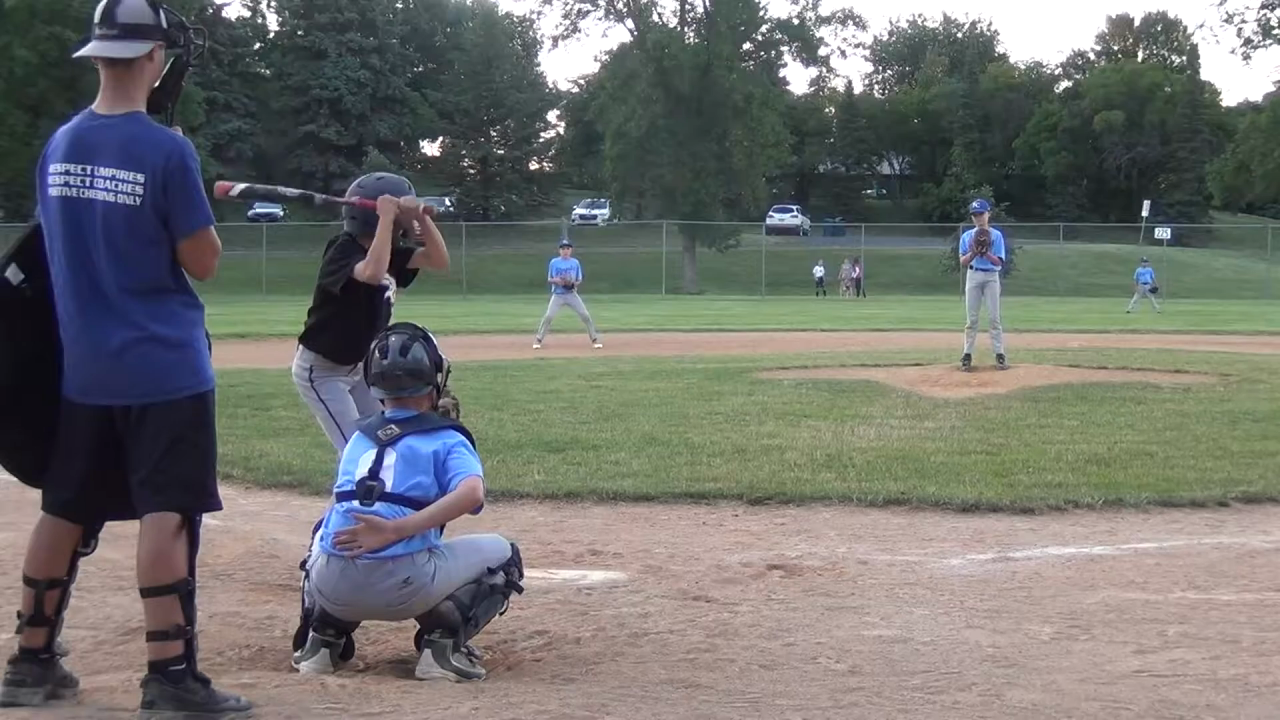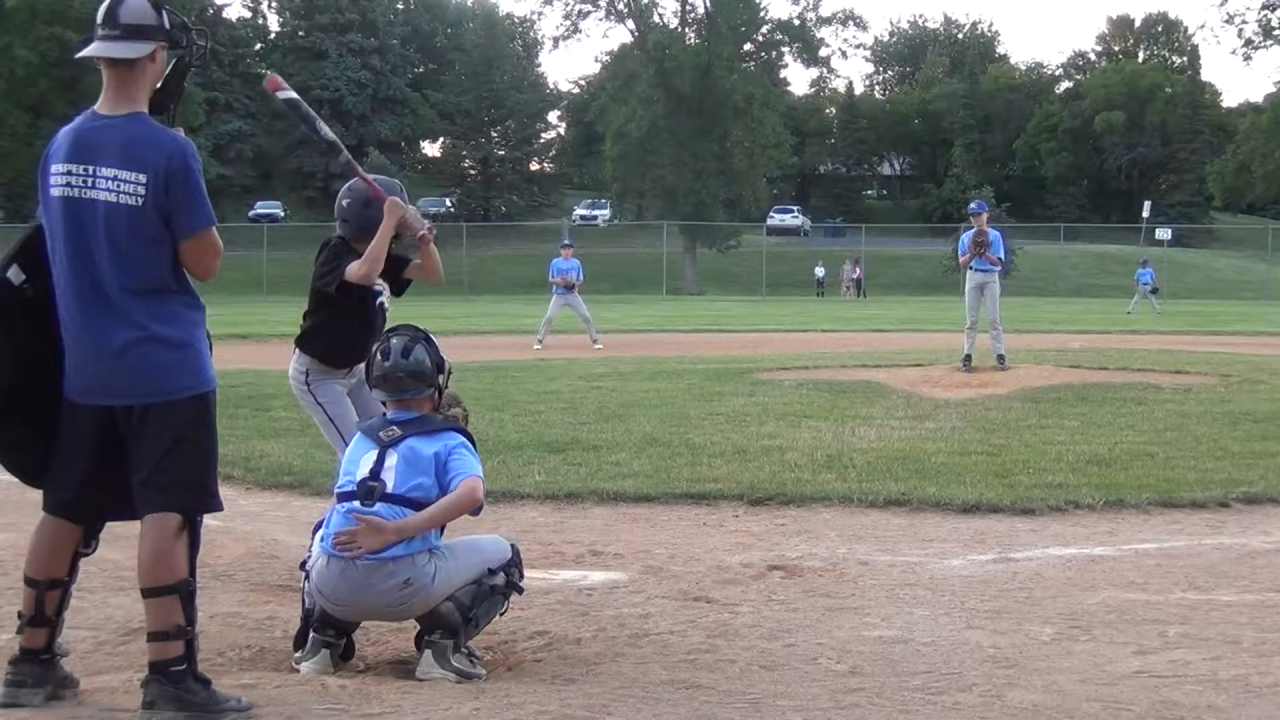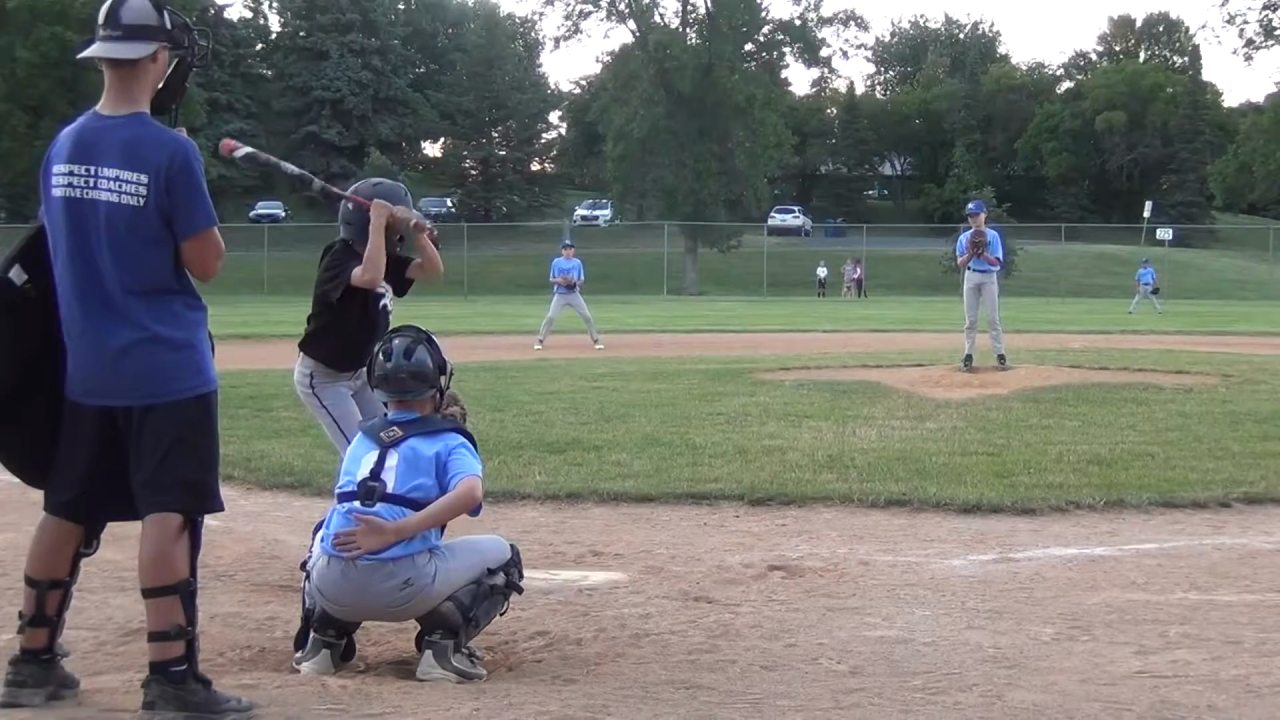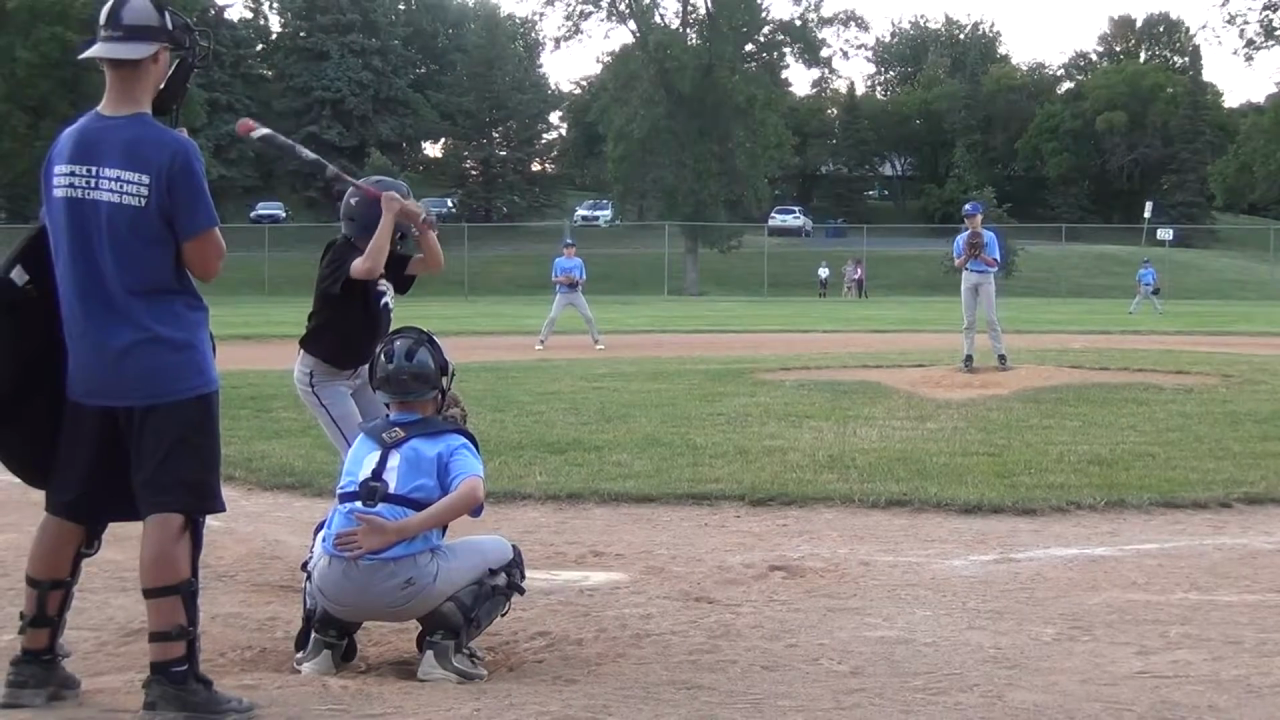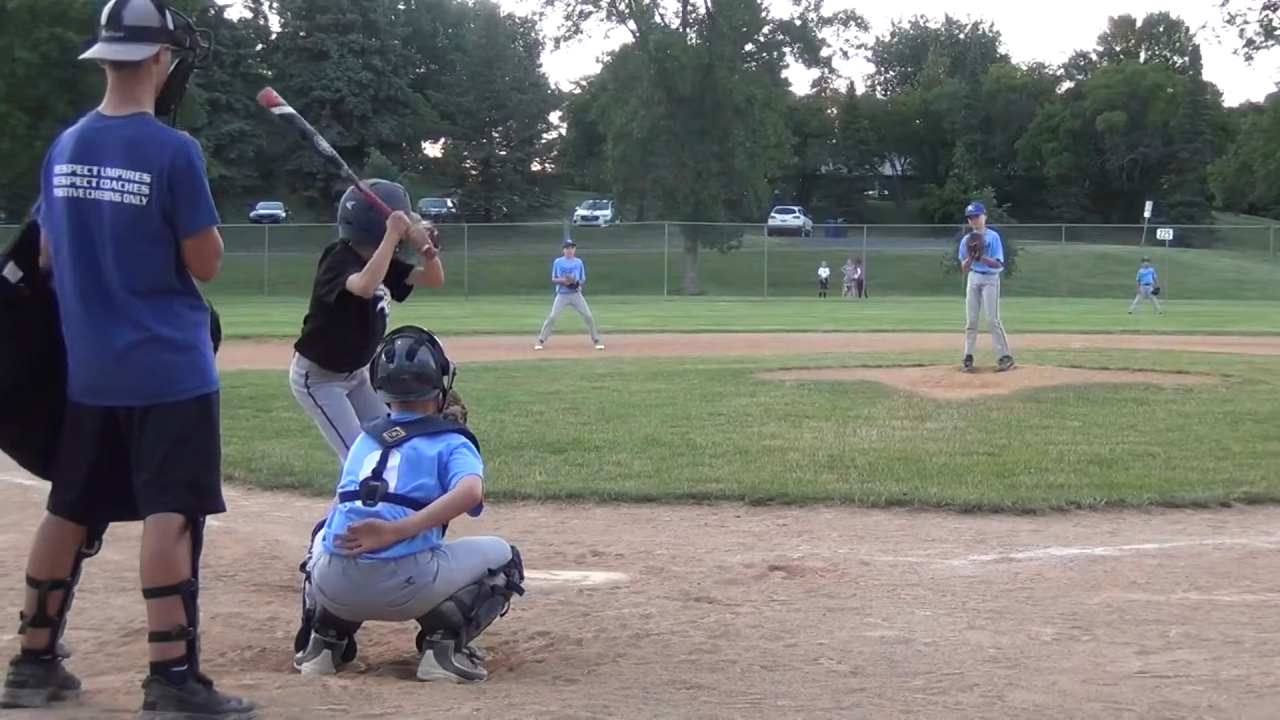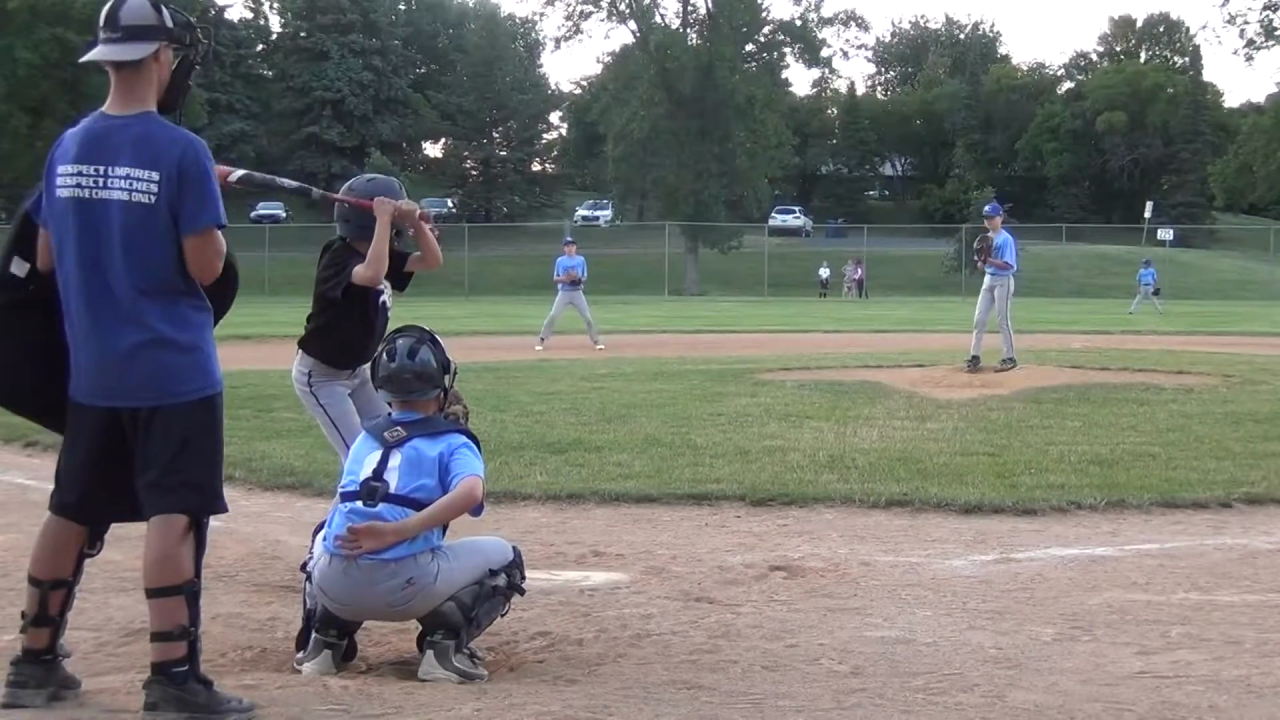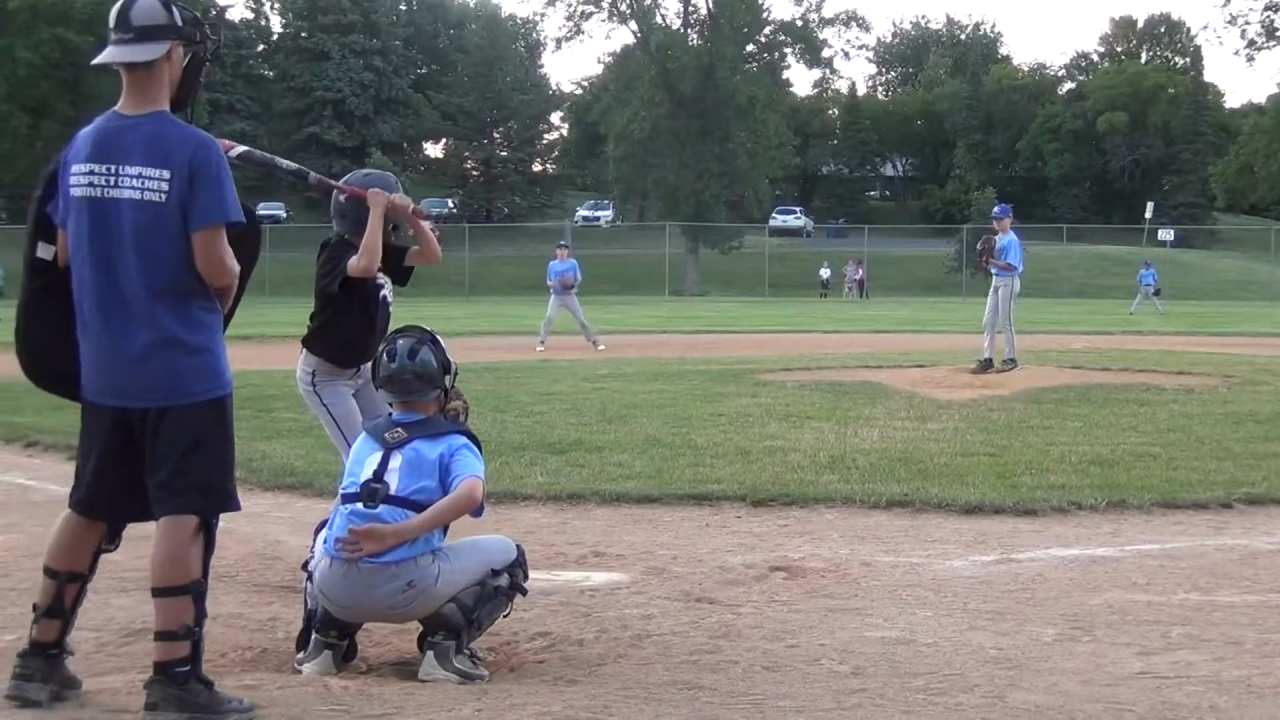
dt=0.3s
person 1, frame 1
left shoulder: (58, 145)
right shoulder: (166, 150)
right elbow: (203, 263)
left hip: (83, 367)
right hip: (164, 366)
left knee: (65, 511)
right knee: (166, 514)
person 1, frame 2
left shoulder: (59, 145)
right shoulder: (168, 151)
right elbow: (205, 264)
left hip: (84, 367)
right hip: (164, 366)
left knee: (65, 512)
right knee: (167, 516)
person 1, frame 3
left shoulder: (62, 146)
right shoulder: (170, 152)
right elbow: (206, 265)
left hip: (87, 368)
right hip: (167, 368)
left knee: (68, 512)
right knee: (168, 514)
person 1, frame 4
left shoulder: (63, 147)
right shoulder: (171, 151)
left elbow: (59, 252)
right elbow: (207, 264)
left hip: (87, 369)
right hip: (168, 368)
left knee: (69, 512)
right knee: (170, 516)
person 1, frame 5
left shoulder: (64, 146)
right shoulder: (173, 151)
right elbow: (206, 265)
left hip: (88, 368)
right hip: (168, 367)
left knee: (70, 512)
right knee: (170, 515)
person 1, frame 6
left shoulder: (66, 147)
right shoulder: (181, 150)
right elbow: (206, 267)
right wrist: (212, 222)
left hip: (92, 369)
right hip: (172, 367)
left knee: (72, 512)
right knee: (174, 515)
person 1, frame 7
left shoulder: (81, 146)
right shoulder: (195, 149)
left elbow: (66, 254)
right elbow: (214, 269)
right wrist: (233, 274)
left hip: (105, 367)
right hip: (183, 367)
left knee: (91, 511)
right knee: (185, 515)
person 2, frame 1
left shoulder: (359, 437)
right shoulder: (447, 438)
right elbow: (471, 493)
right wrist: (394, 531)
left hip: (332, 586)
right hip: (403, 585)
right knee: (502, 554)
left ankle: (323, 638)
right ankle: (443, 644)
person 2, frame 2
left shoulder: (360, 439)
right shoulder: (447, 440)
right elbow: (471, 494)
right wrist: (395, 532)
left hip: (331, 587)
right hip: (402, 586)
right knee: (503, 555)
left ankle: (323, 639)
right ankle: (443, 644)
person 2, frame 3
left shoulder: (361, 438)
right shoulder: (448, 440)
right elbow: (469, 493)
right wrist: (394, 532)
left hip: (333, 587)
right hip: (404, 586)
right knee: (502, 555)
left ankle: (323, 640)
right ankle: (443, 645)
person 2, frame 4
left shoulder: (364, 439)
right shoulder: (450, 441)
right elbow: (472, 493)
right wrist: (396, 531)
left hip: (333, 586)
right hip: (405, 586)
right knee: (504, 555)
left ankle: (325, 640)
right ankle: (444, 645)
person 2, frame 5
left shoulder: (365, 438)
right shoulder: (451, 441)
right elbow: (470, 492)
right wrist: (395, 531)
left hip: (335, 586)
right hip: (405, 585)
left knee: (326, 534)
right knee: (503, 557)
left ankle: (324, 640)
right ankle: (444, 645)
person 2, frame 6
left shoulder: (365, 438)
right shoulder: (452, 441)
right elbow: (470, 492)
right wrist: (396, 532)
left hip: (335, 585)
right hip: (406, 584)
left knee: (327, 534)
right knee: (505, 558)
left ankle: (326, 640)
right ankle: (446, 645)
person 2, frame 7
left shoulder: (365, 439)
right shoulder: (453, 442)
right elbow: (470, 494)
right wrist: (396, 535)
left hip: (336, 588)
right hip: (406, 588)
left knee: (328, 532)
right knee: (507, 555)
left ankle: (325, 641)
right ankle: (445, 647)
person 3, frame 1
left shoulder: (388, 250)
right shoulder: (344, 252)
left elbow: (439, 260)
right elbow: (373, 274)
left wrist: (421, 217)
right wrist: (386, 217)
left hip: (355, 366)
right hip: (320, 370)
person 3, frame 2
left shoulder: (383, 257)
right shoulder: (337, 255)
left elbow: (433, 274)
right elbow: (366, 274)
left wrist: (422, 236)
right wrist: (390, 220)
left hip: (352, 370)
right hip: (316, 374)
person 3, frame 3
left shoulder: (386, 259)
right shoulder: (340, 258)
left elbow: (433, 270)
right elbow: (370, 278)
left wrist: (417, 230)
right wrist: (379, 221)
left hip: (357, 372)
right hip: (321, 377)
person 3, frame 4
left shoulder: (386, 257)
right shoulder: (342, 254)
left elbow: (434, 264)
right elbow: (369, 270)
left wrist: (420, 222)
right wrist: (391, 215)
left hip: (357, 371)
right hip: (321, 375)
person 3, frame 5
left shoulder: (383, 262)
right shoulder: (341, 260)
left elbow: (434, 279)
right elbow: (366, 287)
left wrist: (426, 246)
right wrist: (393, 235)
left hip: (353, 373)
right hip: (317, 376)
person 3, frame 6
left shoulder: (382, 254)
right shoulder: (339, 257)
left elbow: (433, 262)
right elbow: (373, 276)
left wrist: (416, 221)
right wrist: (384, 219)
left hip: (356, 371)
right hip: (320, 375)
person 3, frame 7
left shoulder: (382, 251)
right shoulder: (337, 253)
left elbow: (432, 255)
right elbow: (366, 267)
left wrist: (411, 216)
right wrist: (377, 210)
left hip: (359, 370)
right hip: (324, 374)
